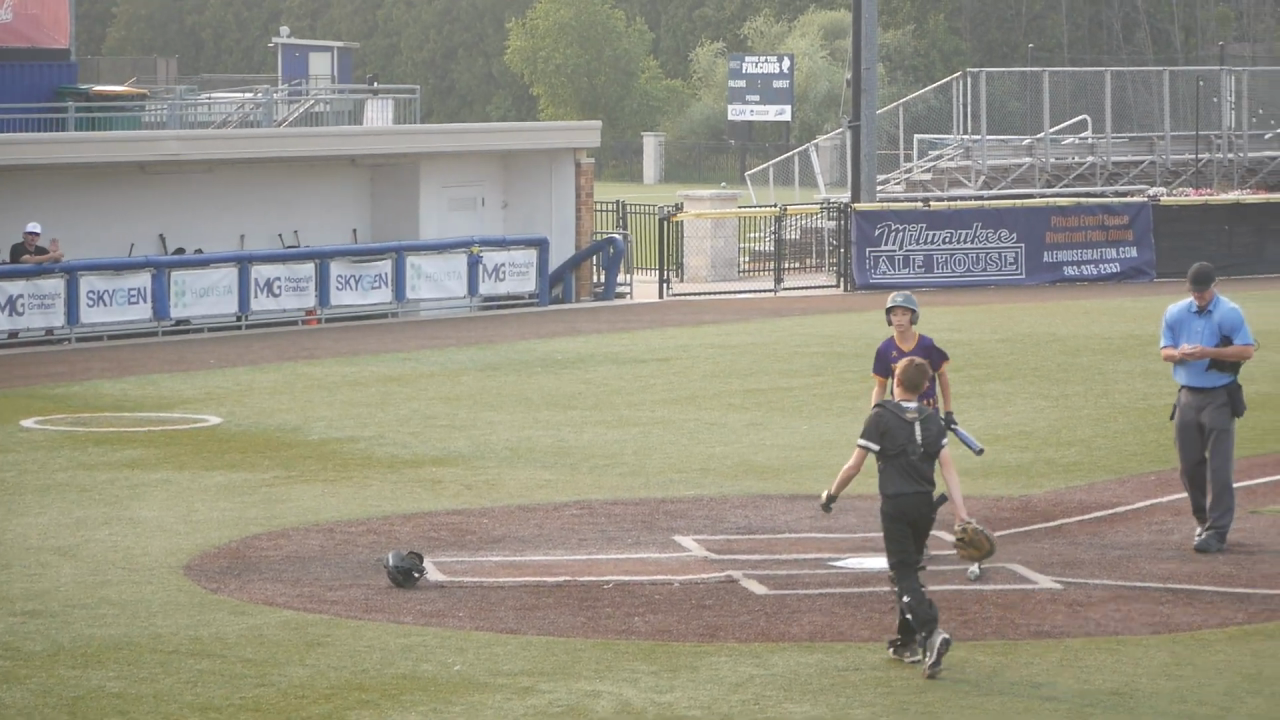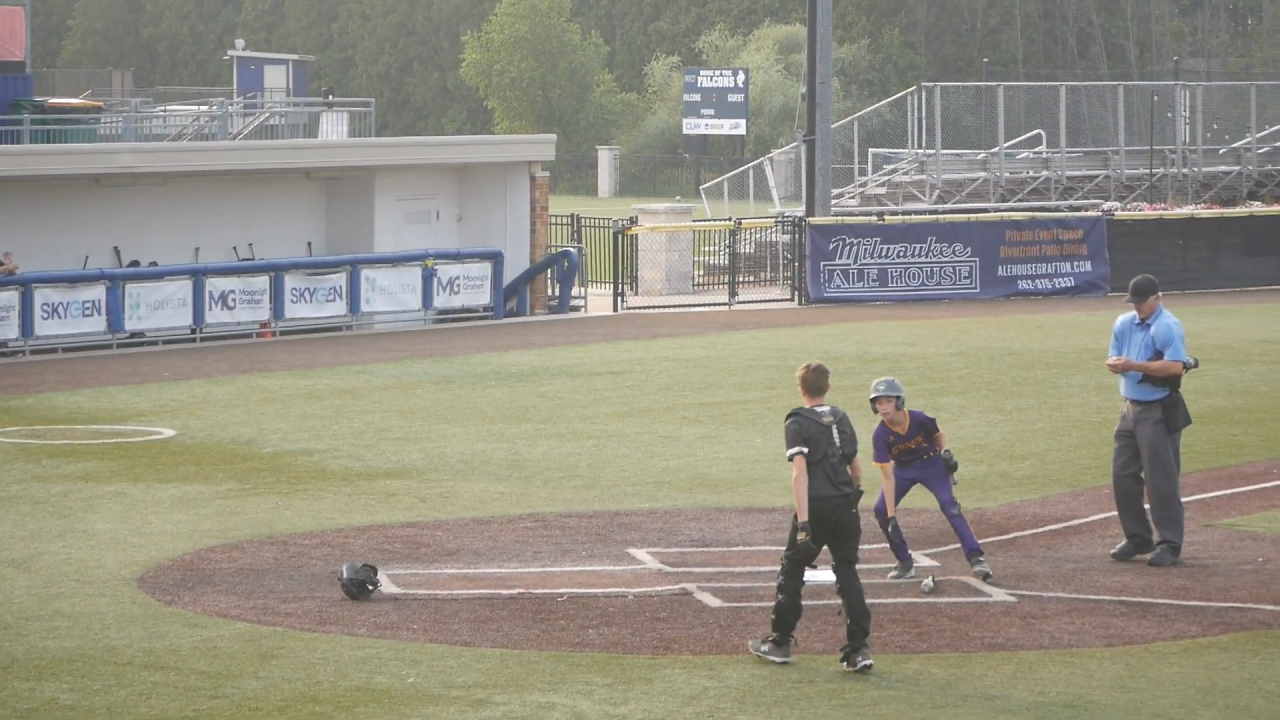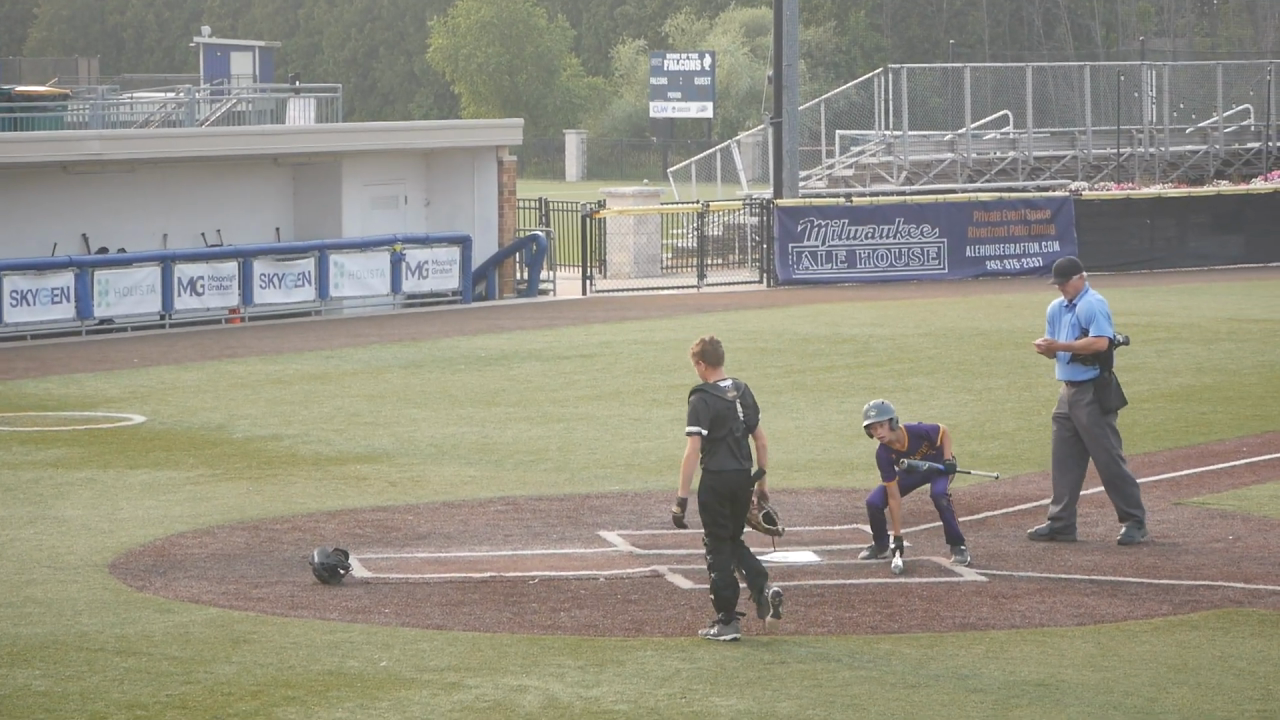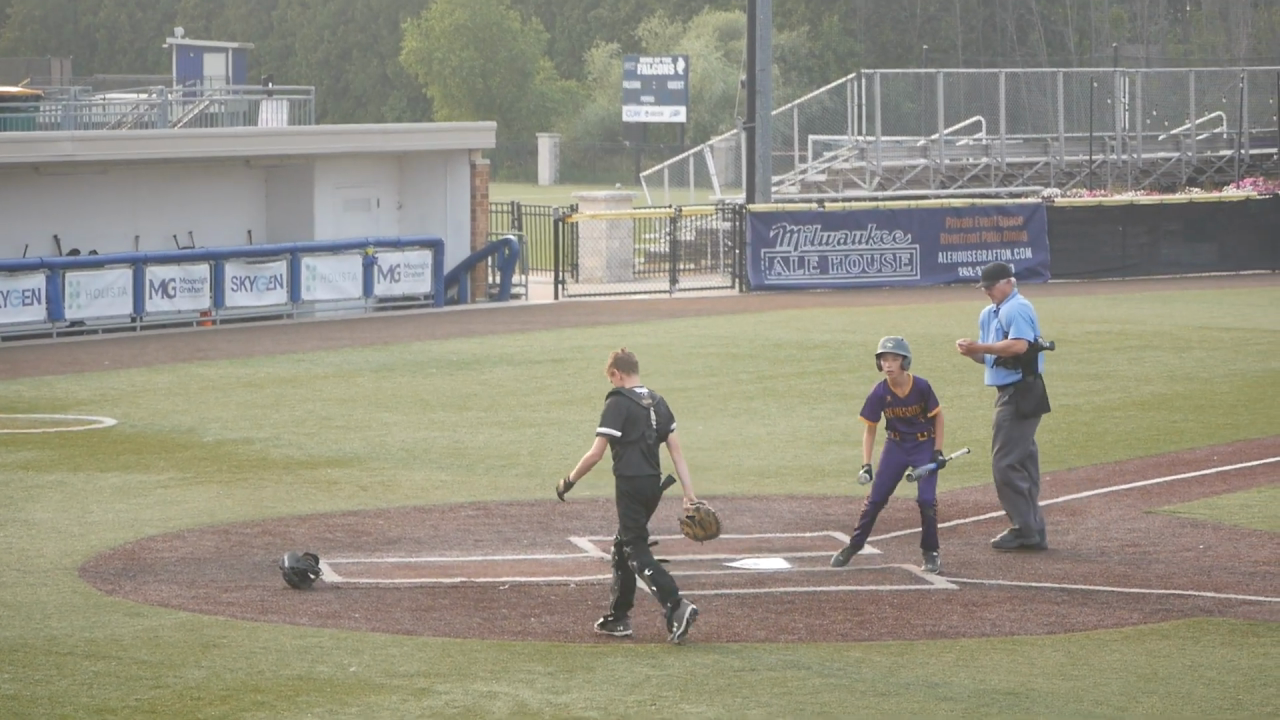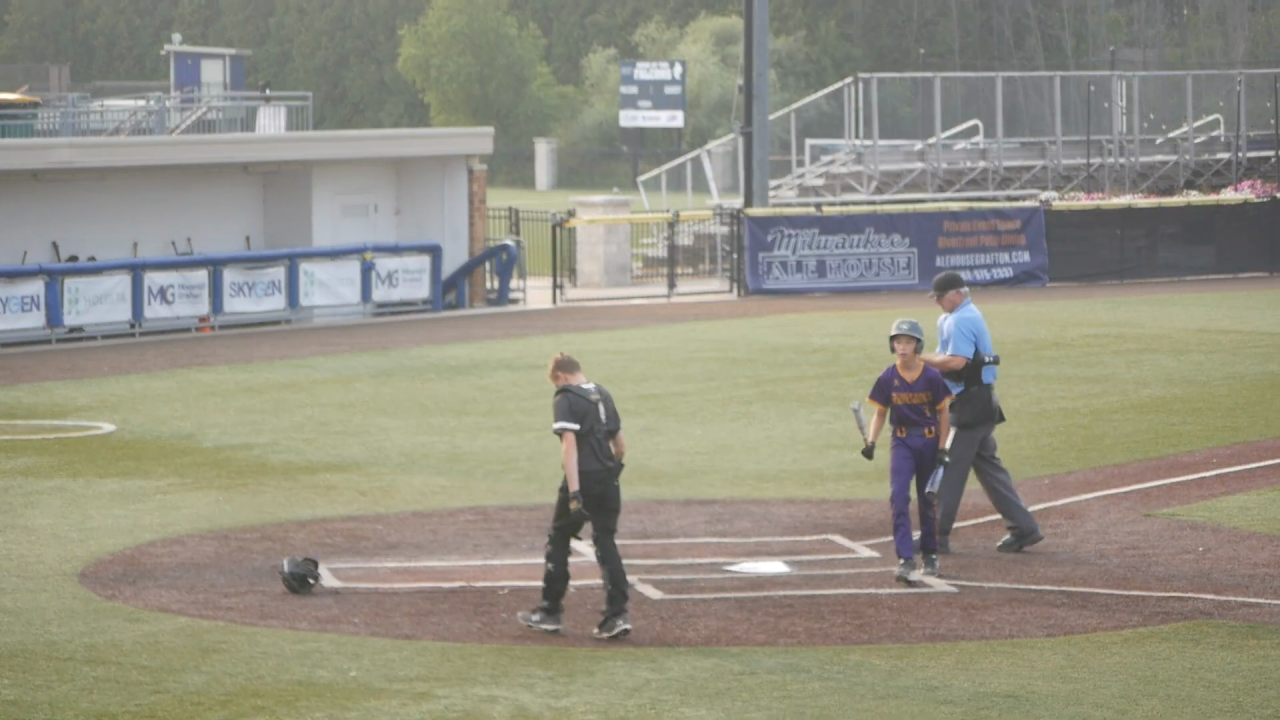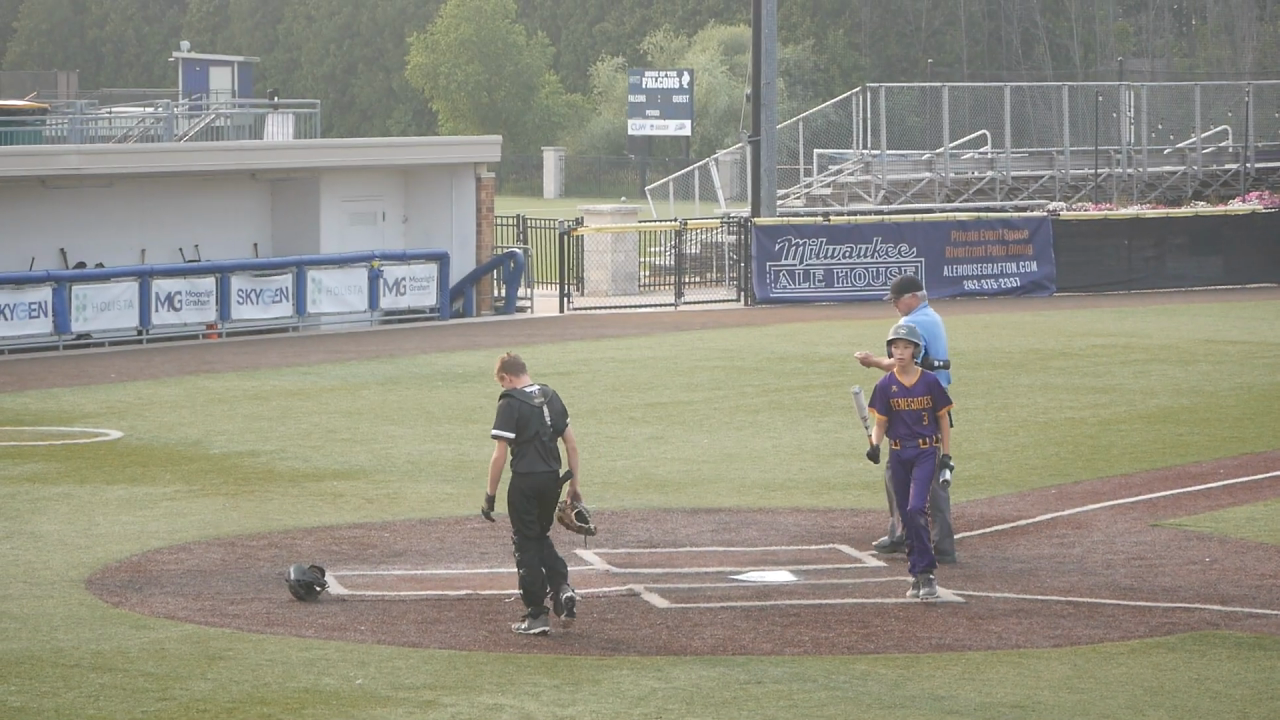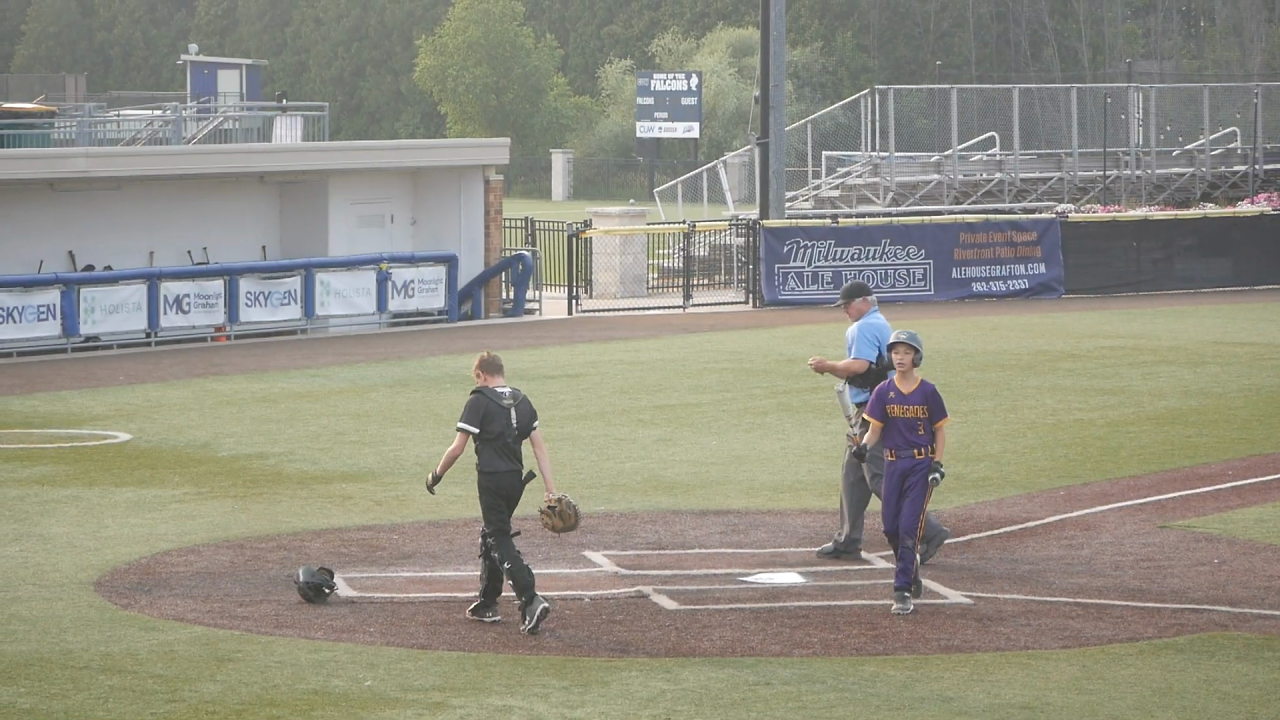
dt=0.4s
person 1, frame 1
left shoulder: (880, 416)
right shoulder: (932, 419)
left elbow: (855, 464)
right elbow: (948, 467)
left wrist: (831, 493)
right wrist: (961, 513)
left hip: (896, 505)
right hip: (924, 504)
left knee: (905, 575)
right knee: (909, 568)
left ankle: (931, 634)
right ankle: (909, 641)
person 1, frame 2
left shoulder: (797, 424)
right shoulder: (842, 420)
left elbow: (800, 474)
right elbow: (856, 472)
left wrist: (802, 523)
left hip: (816, 508)
right hip: (845, 508)
left knee: (791, 572)
right knee: (847, 575)
left ankle: (780, 643)
right ankle: (859, 650)
person 1, frame 3
left shoulder: (701, 399)
right shoulder: (744, 393)
left elbow: (692, 454)
right elbow: (760, 440)
left wrist: (680, 499)
right wrist: (762, 482)
left hip: (717, 481)
right hip: (743, 480)
left knee: (718, 549)
right knee: (733, 542)
left ankle: (727, 621)
right ankle: (764, 590)
person 1, frame 4
left shoulder: (617, 403)
right shoulder: (658, 402)
left elbow: (596, 453)
right elbow: (677, 451)
left wrist: (568, 481)
right wrist: (689, 493)
left hip: (630, 486)
right hip: (653, 485)
left knee: (639, 555)
right knee: (626, 547)
left ankle: (677, 607)
right ankle: (618, 617)
person 1, frame 5
left shoulder: (565, 400)
right shoulder: (604, 396)
left elbow: (568, 446)
right elbow: (620, 447)
left wrist: (574, 493)
left hip: (580, 482)
right hip: (607, 481)
left knee: (558, 543)
right knee: (606, 546)
left ankle: (550, 612)
right ankle: (617, 615)
person 1, frame 6
left shoulder: (509, 404)
right shoulder: (551, 397)
left elbow: (500, 456)
right elbow: (571, 444)
left wrist: (490, 496)
right wrist: (574, 484)
left hip: (525, 482)
right hip: (552, 480)
left knee: (526, 546)
right knee: (541, 540)
left ankle: (536, 616)
right ankle: (562, 589)
person 1, frame 7
left shoulder: (478, 401)
right shoulder: (522, 401)
left elbow: (458, 447)
right elbow: (539, 446)
left wrist: (436, 474)
right wrist: (550, 488)
left hip: (491, 481)
right hip: (515, 480)
left knee: (500, 544)
right knee: (494, 537)
left ankle: (531, 600)
right ankle: (487, 604)
person 2, frame 1
left shoulder: (1230, 313)
right shoulder: (1175, 312)
left elbow: (1247, 350)
right elbow: (1166, 351)
left wrist: (1207, 352)
right wrist: (1181, 354)
left hip: (1220, 398)
right hip: (1187, 397)
left knee: (1218, 467)
right knee: (1189, 464)
left ankle: (1217, 529)
right ankle: (1204, 520)
person 2, frame 2
left shoulder: (1168, 327)
right shoulder: (1123, 323)
left elbow: (1175, 366)
right elbow: (1116, 358)
left wrist: (1134, 365)
right wrist: (1115, 364)
left hip: (1160, 412)
right hip: (1131, 409)
left knee: (1161, 480)
right knee: (1123, 475)
left ankle: (1170, 543)
right ankle: (1137, 537)
person 2, frame 3
left shoulder: (1094, 305)
right shoulder: (1055, 308)
left elbow: (1100, 342)
left wrist: (1060, 345)
right wrist: (1045, 348)
left hip: (1093, 393)
right hip: (1068, 390)
left knee: (1108, 458)
right knee: (1064, 459)
left ankle: (1134, 521)
right ankle: (1061, 522)
person 2, frame 4
left shoulder: (1018, 308)
right shoulder: (989, 313)
left elbow: (1018, 345)
right elbow: (990, 355)
left wrist: (980, 346)
right wrist: (972, 351)
left hip: (1021, 394)
right hip: (1010, 394)
left knee: (1007, 463)
right knee: (1021, 463)
left ankle: (1027, 528)
right ankle: (1031, 530)
person 2, frame 5
left shoulder: (959, 320)
right shoulder: (968, 316)
left elbow: (955, 362)
left wrist: (923, 361)
right wrist: (928, 360)
left hip: (968, 402)
right hip: (978, 401)
left knee: (947, 468)
right knee: (987, 467)
left ankle: (938, 536)
right ankle: (1023, 528)
person 2, frame 6
left shoulder: (913, 324)
right shoulder: (933, 319)
left wrist: (873, 361)
right wrist: (876, 361)
left ankle: (943, 546)
right ankle: (901, 536)
person 2, frame 7
left shoulder: (865, 327)
right shoulder: (877, 325)
left elbow: (858, 366)
left wrist: (828, 366)
right wrist: (833, 368)
left knee: (883, 480)
right knee: (854, 476)
left ankle: (931, 532)
right ankle: (847, 542)
person 3, frame 1
left shoulder: (928, 346)
right shoulder: (885, 350)
left elbow: (943, 377)
right elbow: (880, 387)
left wrist: (948, 412)
right wrist: (874, 410)
person 3, frame 2
left shoulder: (919, 418)
right shoulder: (879, 436)
left elbow: (938, 433)
right elbow: (887, 478)
left wrist: (946, 454)
right wrist: (891, 517)
left hip: (932, 465)
right hip: (903, 469)
left knee: (948, 504)
right knee: (881, 510)
left ankle: (976, 558)
right ankle: (904, 563)
person 3, frame 3
left shoulder: (918, 430)
right shoulder: (884, 454)
left elbow: (944, 431)
right elbow: (893, 496)
left wrist: (947, 459)
right wrist: (898, 537)
left hip: (939, 465)
right hip: (913, 471)
left knee: (939, 494)
right knee: (874, 503)
left ankle: (958, 546)
right ankle: (881, 545)
person 3, frame 4
left shoulder: (921, 386)
right shoulder: (879, 393)
left elbow: (938, 416)
right elbow: (870, 431)
left wrist: (938, 450)
right wrist: (866, 466)
left hip: (923, 444)
right hip: (896, 445)
left knee: (926, 499)
right knee: (876, 498)
left ankle: (931, 552)
right ankle: (853, 545)
person 3, frame 5
left shoulder: (931, 376)
right shoulder: (887, 378)
left elbow: (943, 412)
right elbow: (881, 413)
left wrist: (942, 447)
right wrist: (871, 441)
left hip: (928, 441)
right hip: (901, 441)
left knee: (927, 500)
right knee: (899, 496)
left ankle: (929, 554)
right ankle: (906, 560)
person 3, frame 6
left shoulder: (930, 382)
right shoulder: (885, 385)
left elbow: (943, 418)
right elbow: (880, 423)
left wrist: (946, 454)
right wrist: (875, 444)
left hip: (926, 452)
right hip: (898, 454)
left knee: (918, 509)
right knee: (907, 515)
left ankle: (927, 573)
right ankle: (919, 571)
person 3, frame 7
left shoulder: (928, 391)
right shoulder: (883, 391)
left elbow: (940, 431)
right elbow: (875, 429)
left wrist: (938, 463)
right wrist: (864, 444)
left hip: (920, 464)
right hip: (892, 464)
left knee: (909, 527)
right knee: (890, 527)
left ankle: (904, 591)
right ankle: (909, 571)
